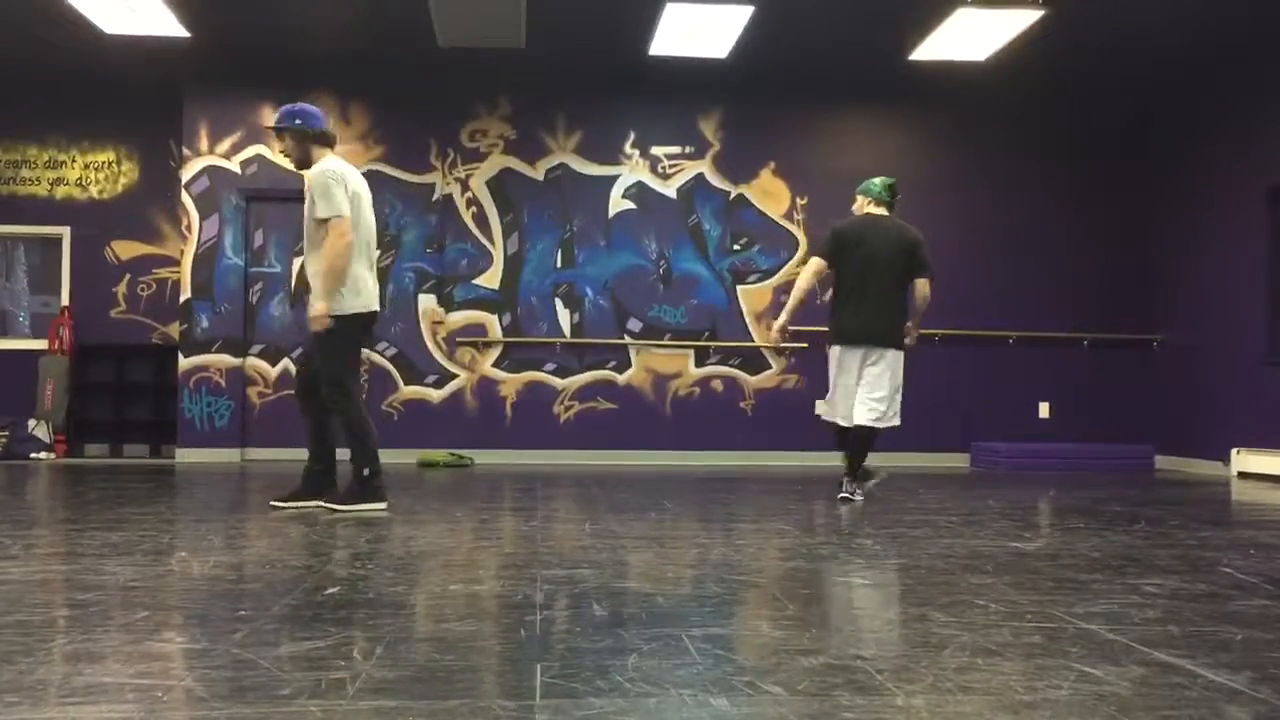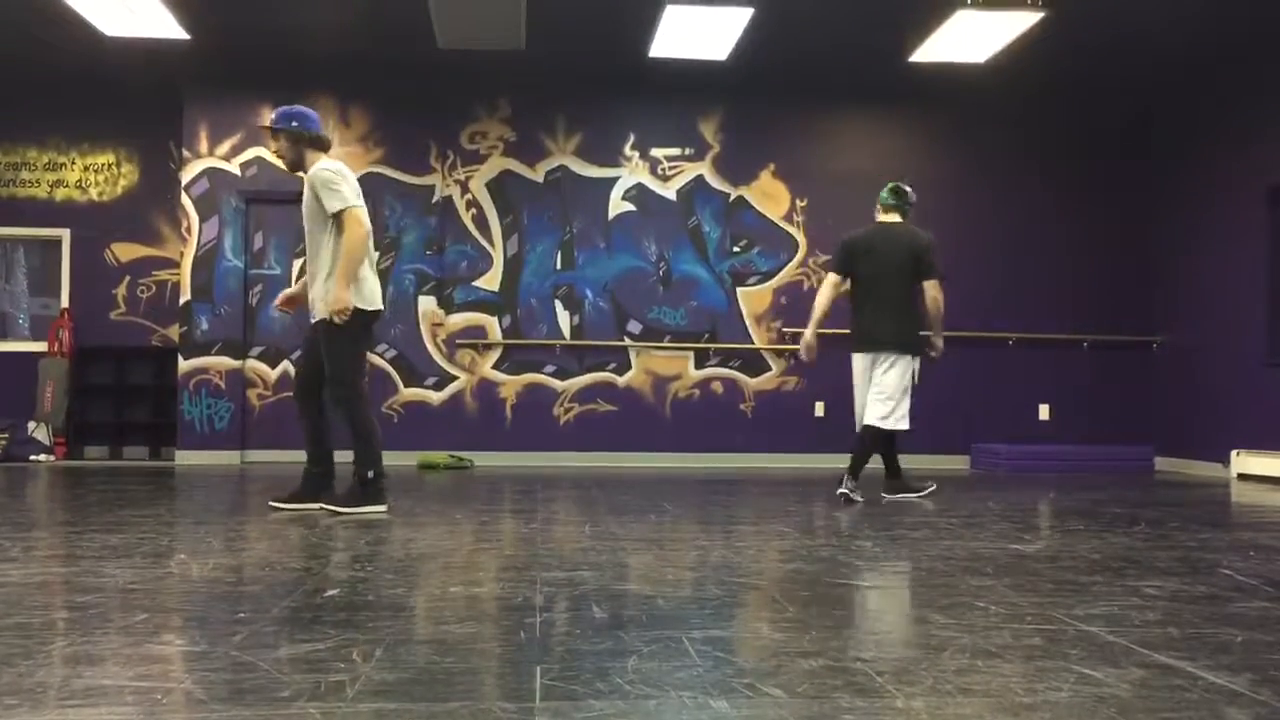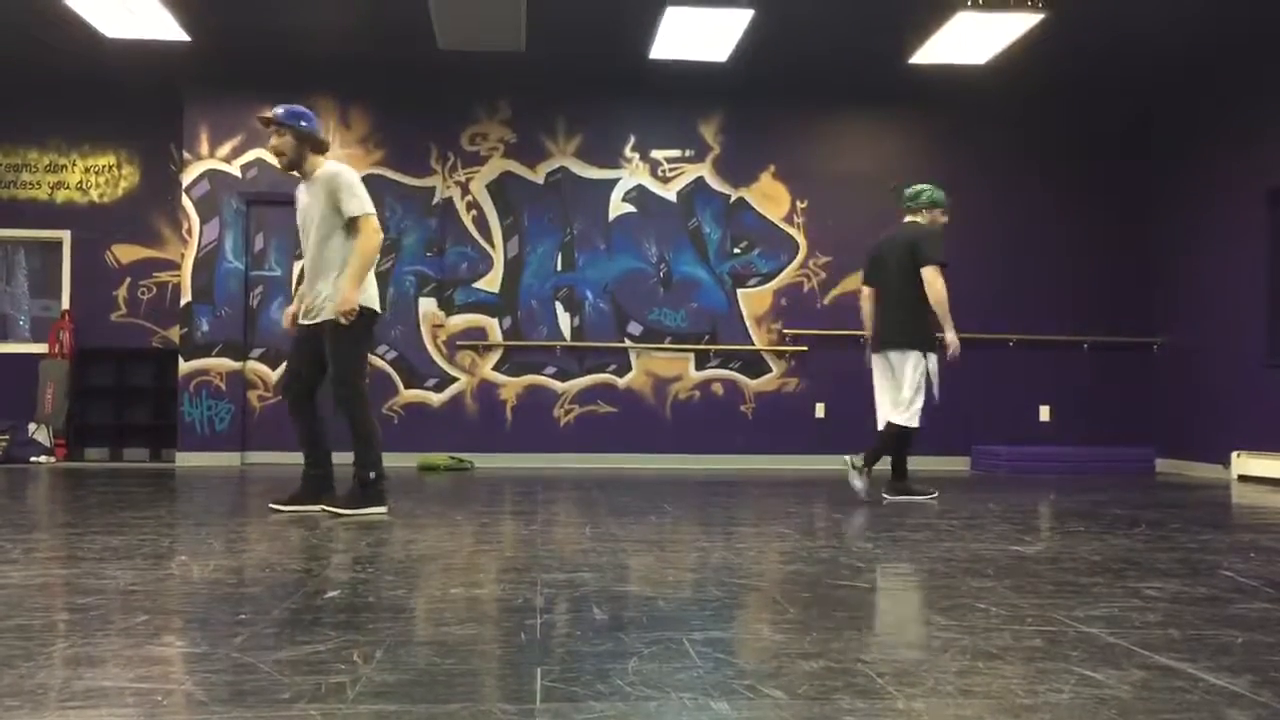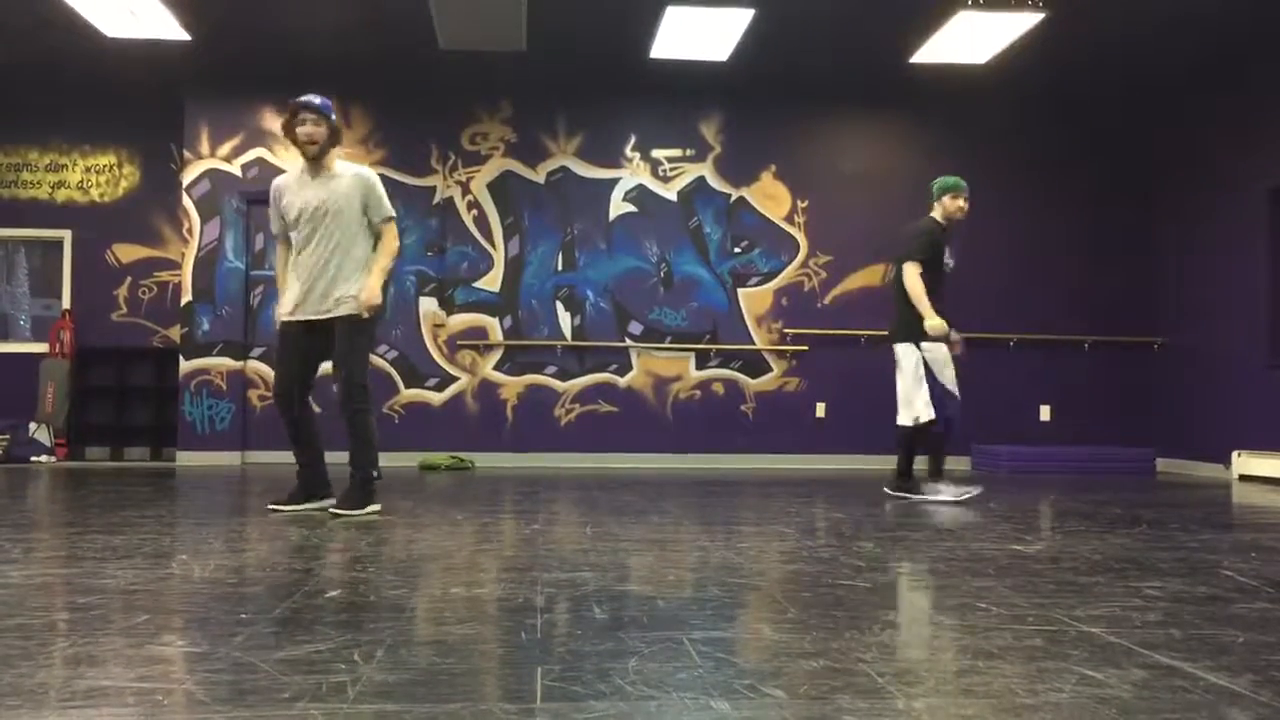
dt=0.2s
person 1, frame 1
left shoulder: (324, 174)
right shoulder: (347, 173)
left elbow: (341, 237)
left wrist: (323, 297)
left hip: (341, 306)
right hip: (350, 303)
left knee: (340, 392)
right knee: (308, 387)
left ankle: (369, 486)
right ankle: (318, 483)
person 1, frame 2
left shoulder: (324, 173)
right shoulder: (324, 176)
left elbow: (357, 229)
left wrist: (343, 288)
right wrist: (302, 288)
left hip: (347, 305)
right hip: (329, 306)
left knee: (347, 392)
right knee: (307, 388)
left ankle: (370, 488)
right ankle: (318, 484)
person 1, frame 3
left shoulder: (337, 176)
right shoulder: (303, 187)
left elbow: (371, 233)
left wrist: (351, 288)
right wrist: (300, 300)
left hip: (348, 308)
right hip: (316, 311)
left knee: (350, 395)
right knee: (296, 391)
left ankle: (370, 490)
right ankle: (317, 486)
person 1, frame 4
left shoulder: (361, 179)
right shoulder: (282, 186)
left elbow: (389, 236)
left wrist: (374, 283)
right wrist: (283, 298)
left hip: (350, 308)
right hip: (300, 311)
left knee: (352, 395)
right knee: (287, 393)
left ankle: (363, 488)
right ankle: (313, 485)
person 2, frame 1
left shoulder: (843, 231)
right shoulder: (911, 238)
left elbow: (812, 271)
right elbow: (923, 292)
left wrist: (785, 315)
right wrist: (913, 324)
left hip: (845, 333)
right hip: (887, 336)
left knee: (842, 407)
right knee: (872, 409)
left ankle: (856, 471)
right ankle: (851, 480)
person 2, frame 2
left shoulder: (855, 241)
right shoulder: (920, 241)
left elbow: (830, 286)
right elbow: (933, 294)
left wrist: (811, 329)
right wrist: (937, 334)
left hip: (864, 339)
right hip: (901, 340)
left knee: (872, 412)
right knee: (884, 412)
left ankle: (895, 480)
right ankle: (851, 479)
person 2, frame 3
left shoulder: (882, 244)
right shoulder: (924, 236)
left elbow: (867, 296)
right elbow: (932, 281)
left wrist: (872, 337)
right wrist: (949, 329)
left hip: (883, 339)
right hip: (912, 337)
left knee: (896, 411)
right knee: (906, 410)
left ankle: (898, 481)
right ankle: (863, 464)
person 2, frame 4
left shoulder: (937, 235)
right shoulder: (924, 231)
right elbow: (910, 275)
left wrist: (949, 331)
right wrist: (929, 316)
left hip: (914, 333)
right hip: (919, 332)
left knee: (916, 408)
right knee: (943, 403)
left ankle: (903, 480)
right ankle: (934, 479)
